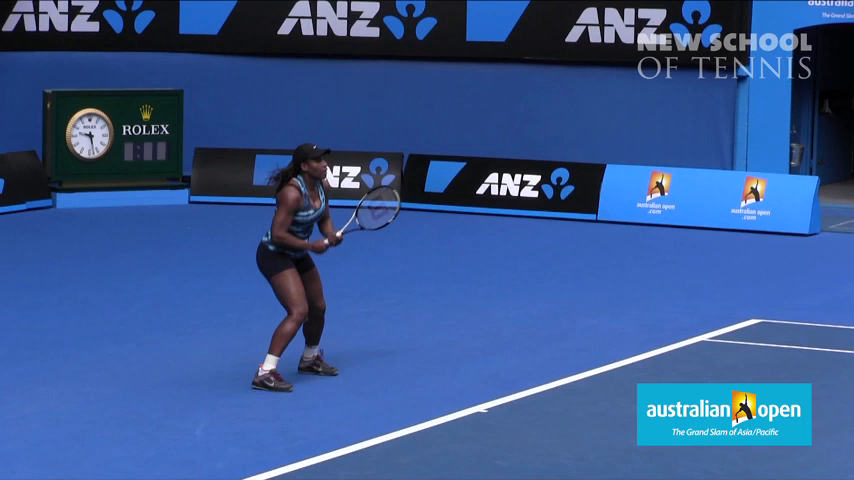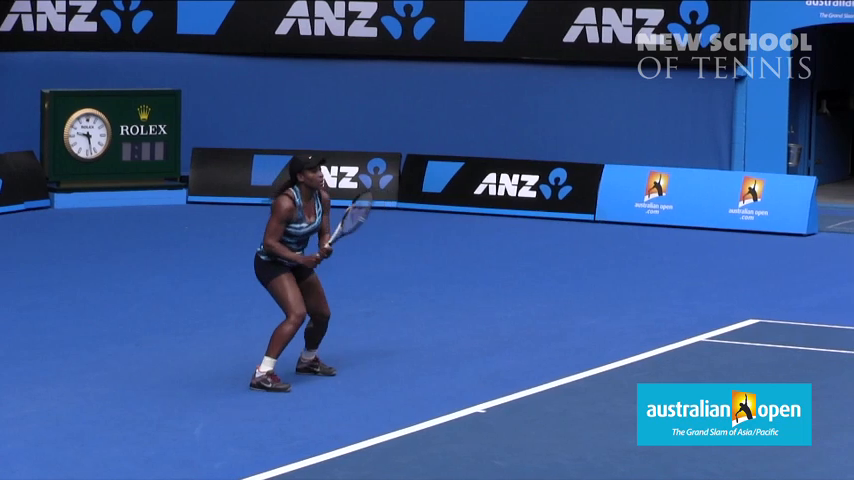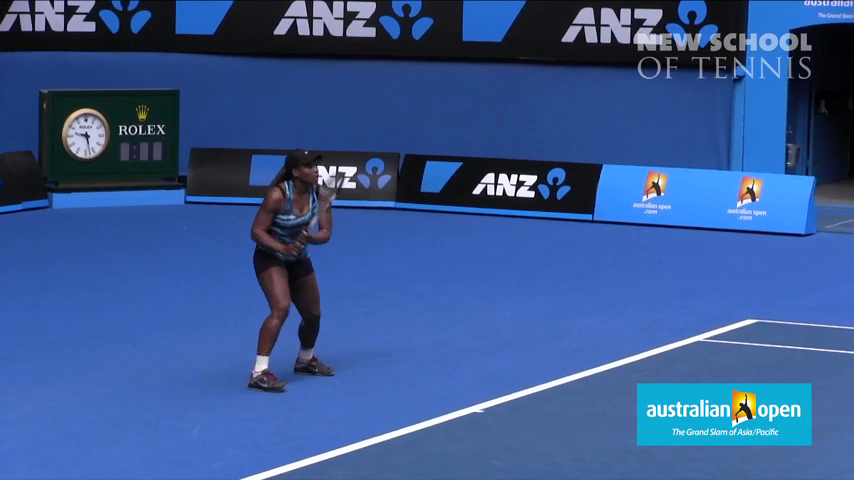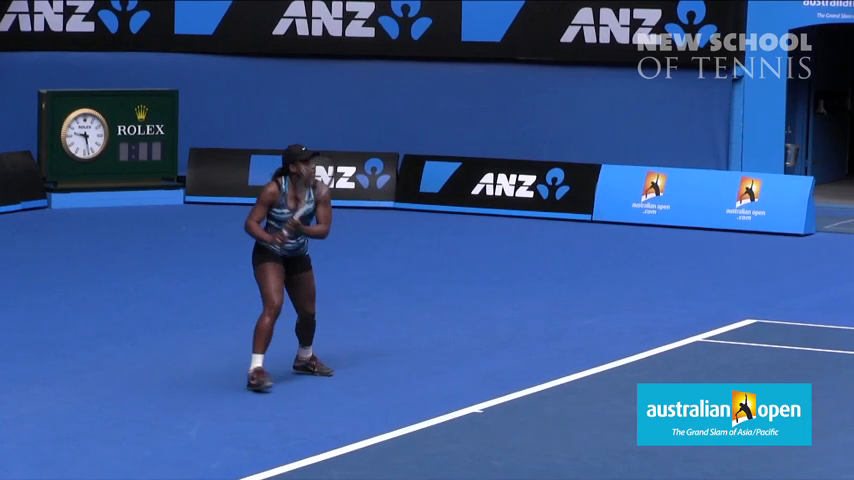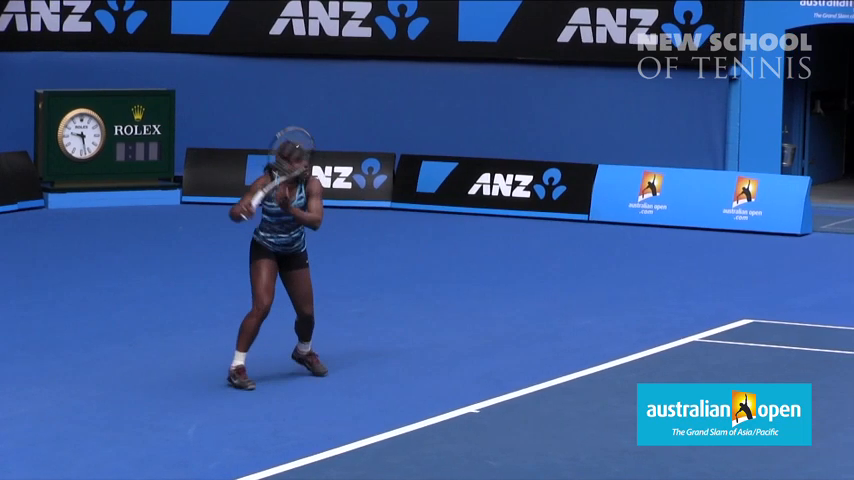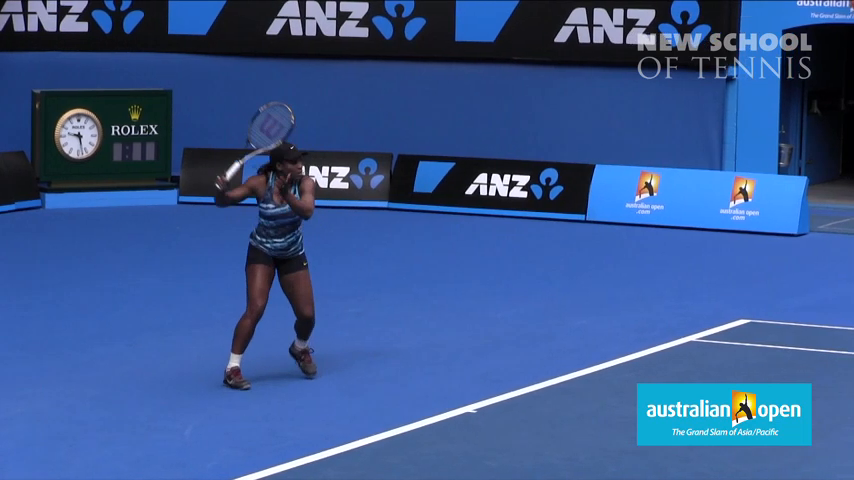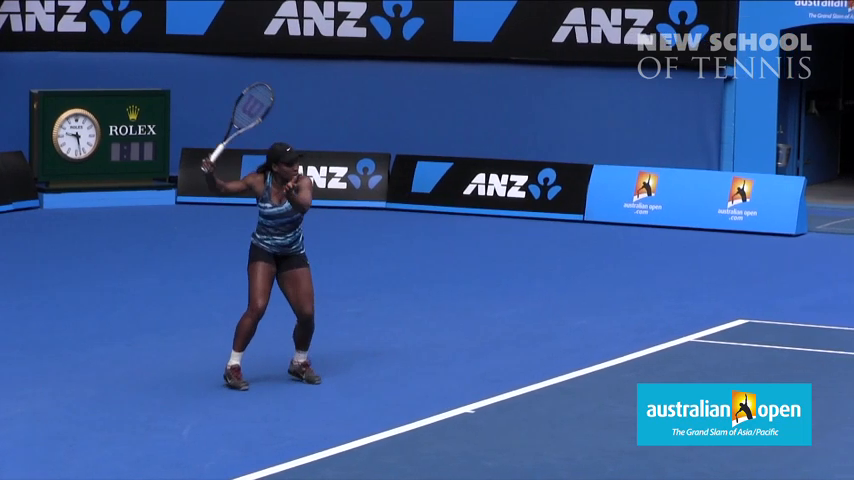
dt=0.7s
person 1, frame 1
left shoulder: (322, 185)
right shoulder: (292, 193)
left elbow: (324, 218)
right elbow: (278, 234)
left wrist: (331, 235)
right wrist: (311, 246)
left hip: (298, 254)
right hip: (275, 254)
left knee: (318, 308)
right knee: (298, 312)
left ankle: (310, 359)
right ankle: (265, 373)
person 1, frame 2
left shoulder: (322, 198)
right shoulder: (286, 203)
left elbow: (324, 232)
right elbow: (269, 243)
left wrist: (325, 248)
right wrist: (301, 259)
left hip: (297, 262)
right hip: (271, 262)
left knee: (322, 314)
right knee: (297, 314)
left ankle: (308, 360)
right ankle: (262, 373)
person 1, frame 3
left shoulder: (319, 195)
right shoulder: (277, 195)
left elbow: (325, 232)
right elbow: (256, 232)
left wrist: (310, 239)
right wrist: (284, 248)
left hip: (298, 258)
right hip: (269, 257)
left knee: (313, 314)
right knee: (281, 308)
left ankle: (306, 360)
right ankle: (259, 373)
person 1, frame 4
left shoulder: (320, 191)
right shoulder: (274, 190)
left elbow: (324, 230)
right elbow: (251, 223)
left wrist: (301, 228)
right wrist: (269, 237)
left hip: (298, 256)
right hip: (269, 254)
left knee: (307, 312)
right knee: (273, 306)
left ankle: (304, 358)
right ankle: (256, 368)
person 1, frame 5
left shoulder: (312, 184)
right shoulder: (266, 182)
left elbow: (316, 221)
right elbow: (234, 212)
left wrist: (289, 208)
right wrist: (242, 211)
left hip: (294, 251)
right hip: (264, 248)
left knee: (306, 312)
right knee: (261, 307)
left ankle: (304, 352)
right ankle: (237, 366)
person 1, frame 6
left shoulder: (305, 183)
right shoulder: (260, 183)
left elbow: (307, 212)
right elbow: (223, 201)
left wrist: (287, 194)
right wrist: (221, 191)
left hip: (292, 254)
right hip: (261, 251)
left knee: (307, 315)
right knee: (255, 309)
left ankle: (300, 349)
right ankle: (232, 368)
person 1, frame 7
left shoulder: (302, 182)
right shoulder: (259, 181)
left elbow: (304, 206)
right elbow: (222, 189)
left wrist: (290, 194)
right wrist: (211, 176)
left hip: (293, 254)
right hip: (263, 250)
left knee: (307, 313)
right knee: (257, 308)
left ankle: (300, 363)
right ankle: (233, 366)
